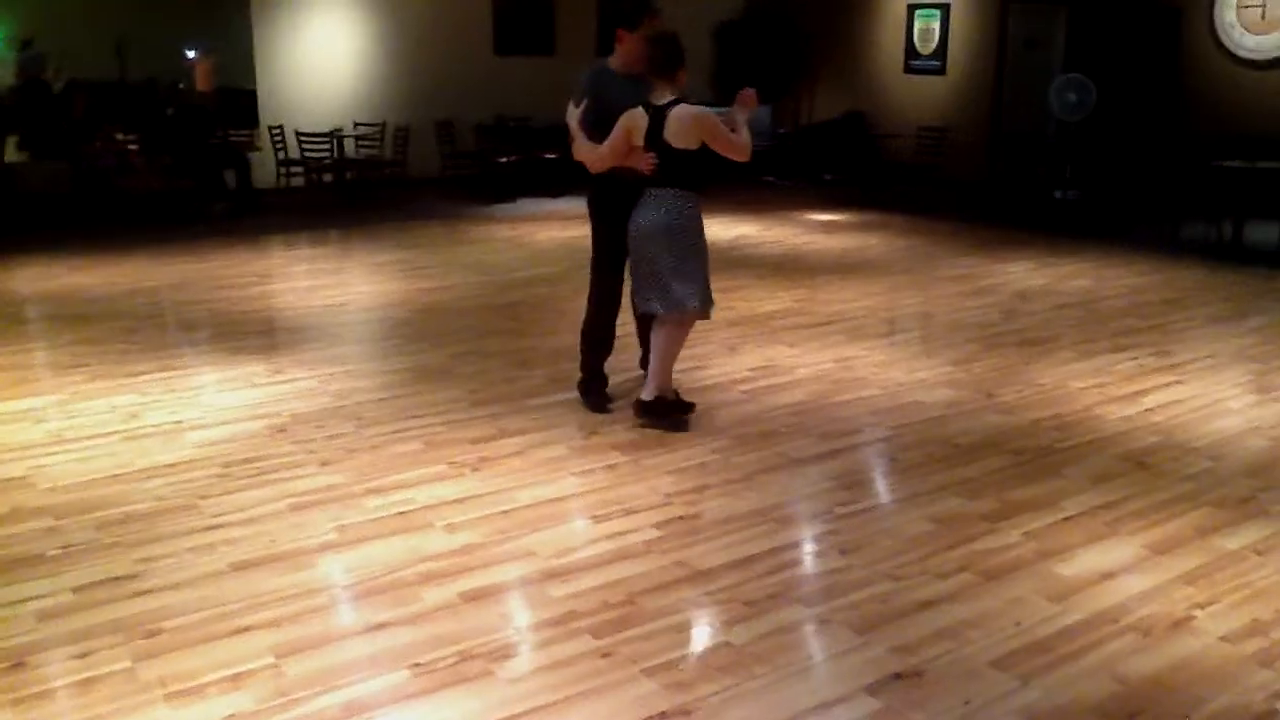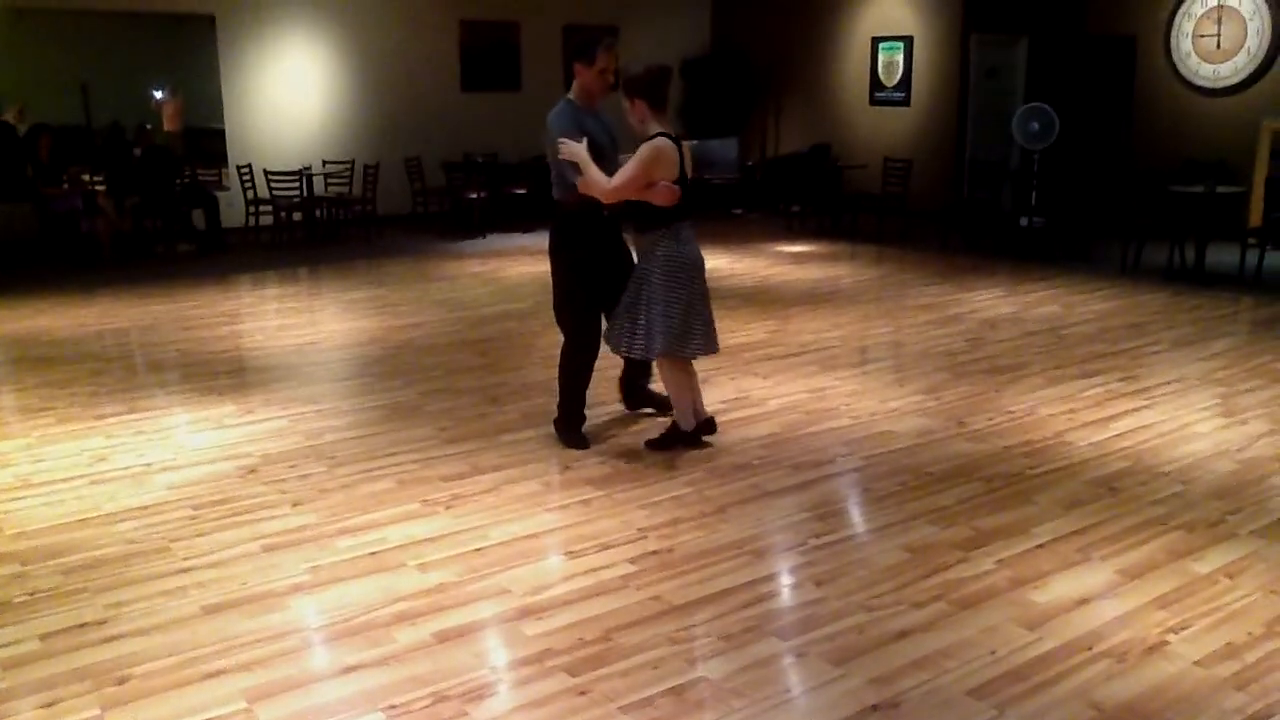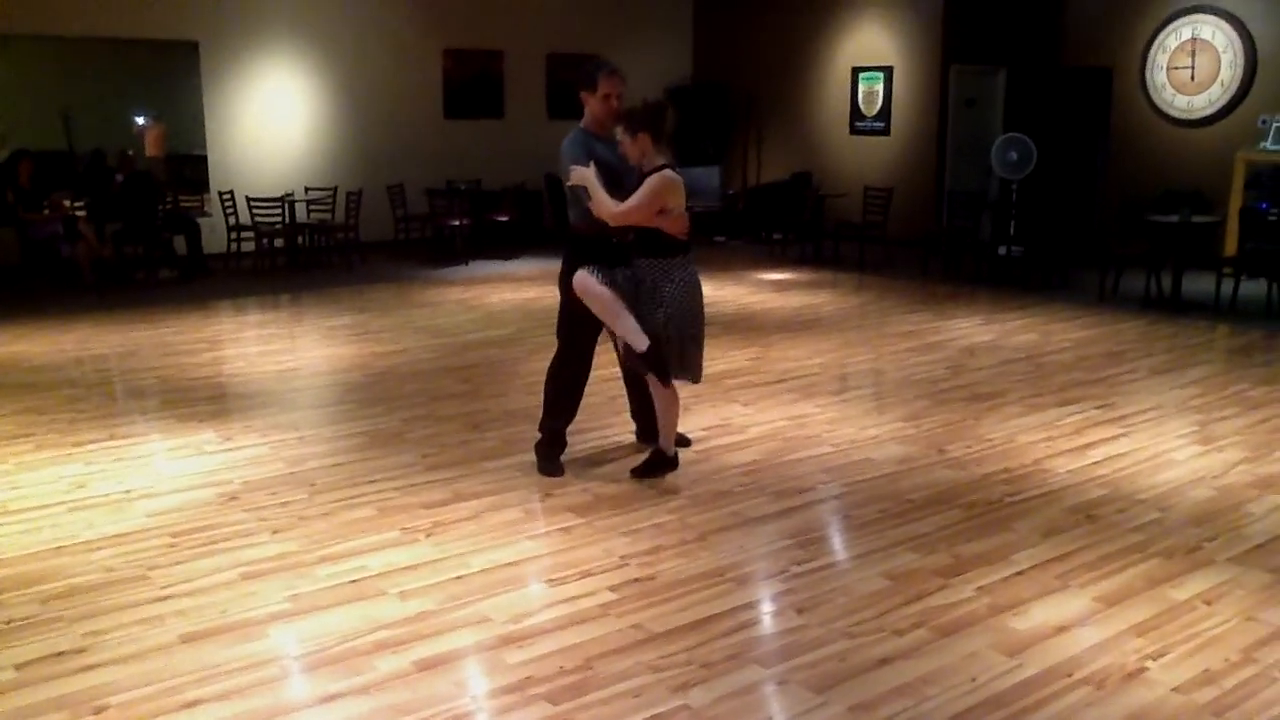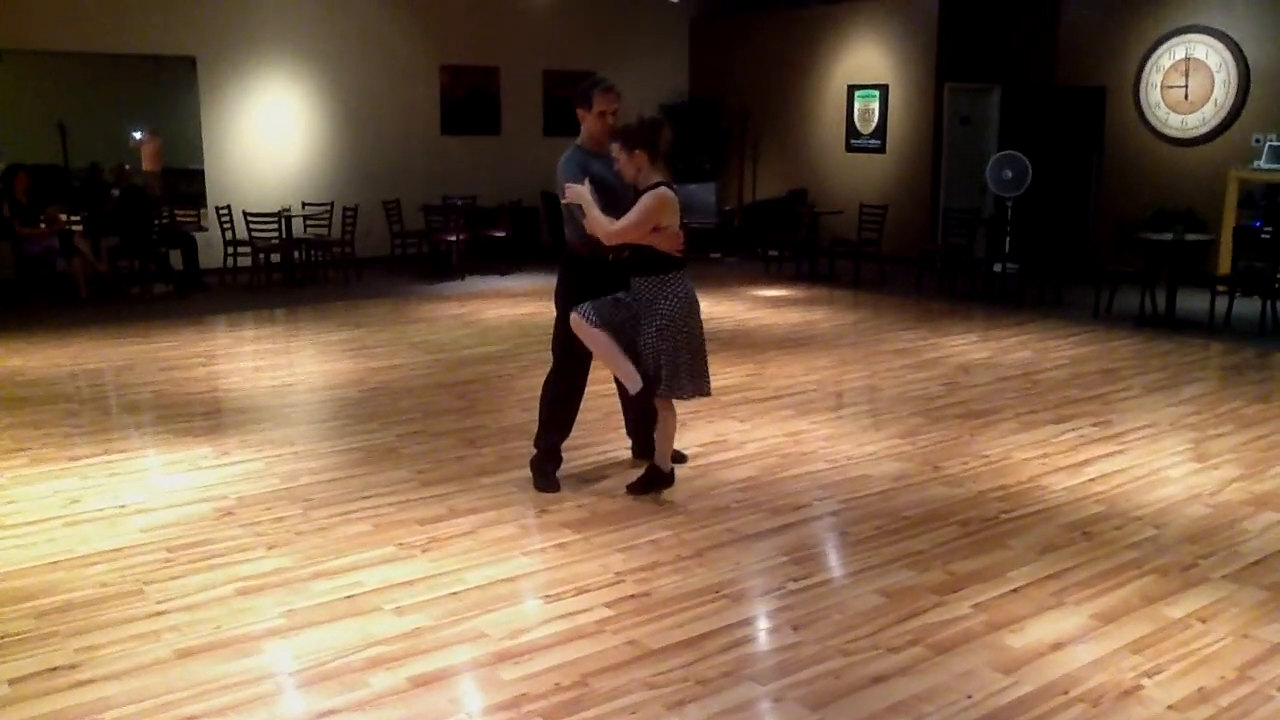
dt=0.7s
person 1, frame 1
right shoulder: (597, 81)
right wrist: (630, 158)
right hip: (613, 193)
right knee: (607, 289)
left ankle: (652, 359)
right ankle: (591, 380)
person 1, frame 2
left shoulder: (595, 114)
right shoulder: (564, 119)
right elbow: (585, 183)
right wrist: (648, 194)
left hip: (606, 225)
right hip: (575, 231)
right knee: (582, 330)
left ankle: (636, 389)
right ankle: (569, 419)
person 1, frame 3
left shoulder: (620, 139)
right shoulder: (576, 147)
right wrist: (659, 222)
left hip: (623, 252)
right hip: (588, 256)
right knee: (575, 352)
left ankle: (649, 426)
right ankle: (550, 443)
person 1, frame 4
left shoulder: (619, 157)
right shoulder: (573, 164)
left elbow: (631, 211)
right wrist: (653, 239)
left hip: (620, 271)
right hip: (584, 274)
right knee: (569, 368)
left ankle: (645, 441)
right ankle: (545, 459)
person 2, frame 1
left shoulder: (634, 118)
right shoulder: (697, 116)
left elbow: (596, 162)
right elbow: (742, 153)
left wrist: (575, 125)
right wrist: (742, 116)
left hip: (646, 215)
right hip: (678, 217)
left knee: (666, 313)
right knee: (680, 313)
left ankle: (661, 394)
right ankle: (650, 396)
person 2, frame 2
left shoulder: (654, 149)
right shoulder: (674, 146)
left elbow: (609, 191)
left wrist: (582, 157)
left hip: (664, 255)
right hip: (678, 250)
left knee: (666, 347)
right knee: (674, 345)
left ankle: (686, 426)
right ankle: (699, 417)
person 2, frame 3
left shoulder: (665, 180)
right shoulder: (651, 178)
left elbow: (615, 215)
right elbow: (627, 218)
left wrist: (591, 181)
right wrist: (595, 191)
left hip: (671, 283)
right hip: (646, 277)
right knee: (584, 280)
left ankle: (667, 453)
right ankle: (644, 348)
person 2, frame 4
left shoulder: (659, 197)
right shoulder: (650, 194)
left elbow: (611, 234)
left wrist: (585, 198)
left hip: (666, 299)
right hip: (645, 295)
left knee: (659, 391)
right knee: (581, 318)
left ankle: (662, 469)
right ankle: (638, 386)
